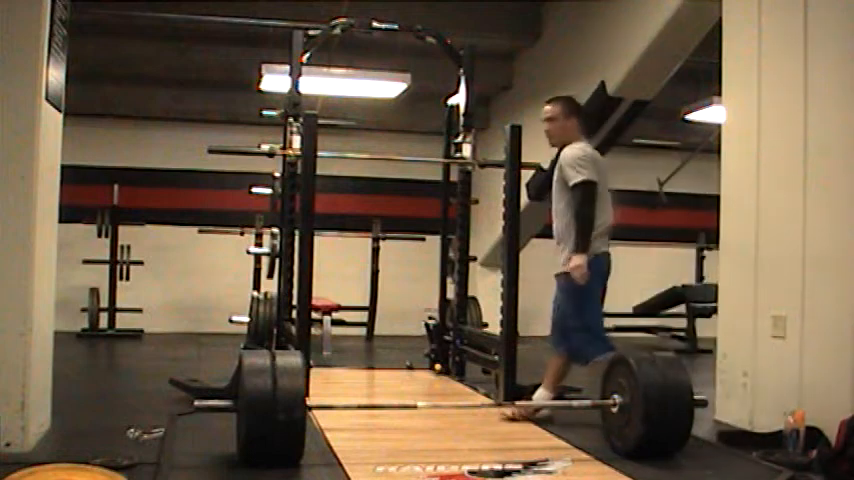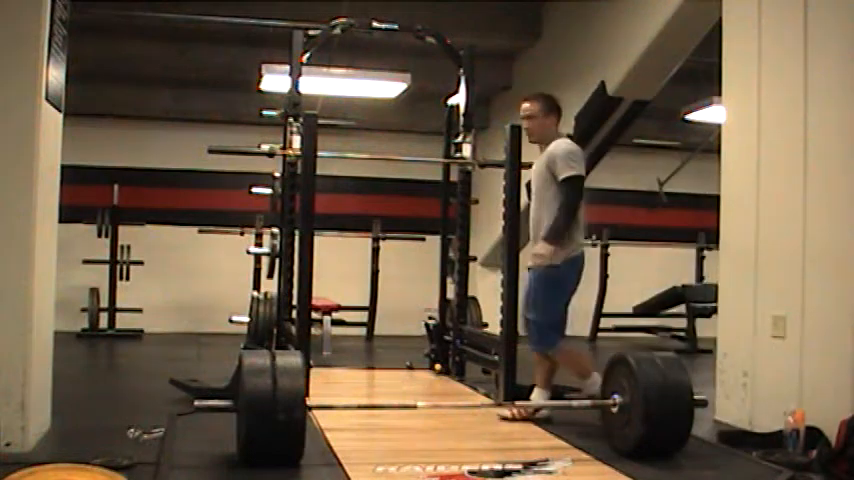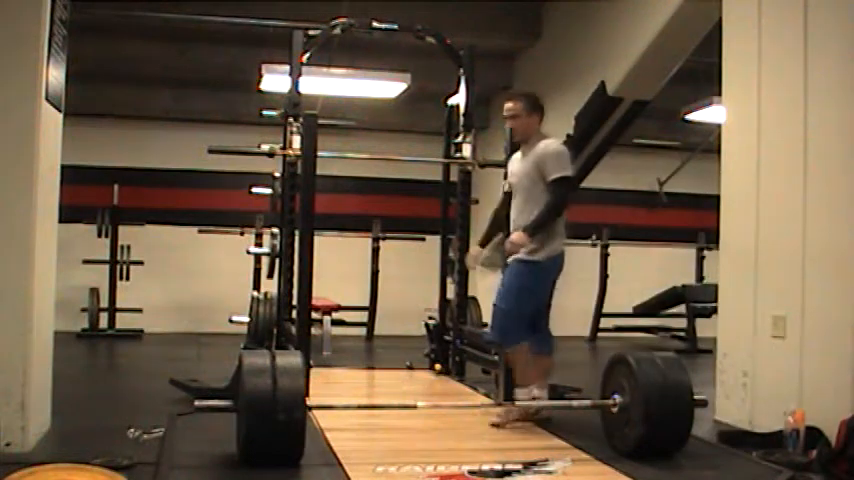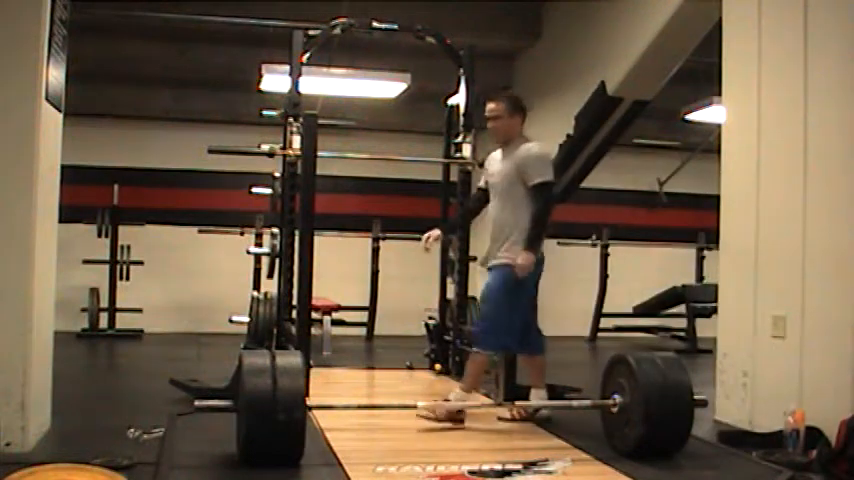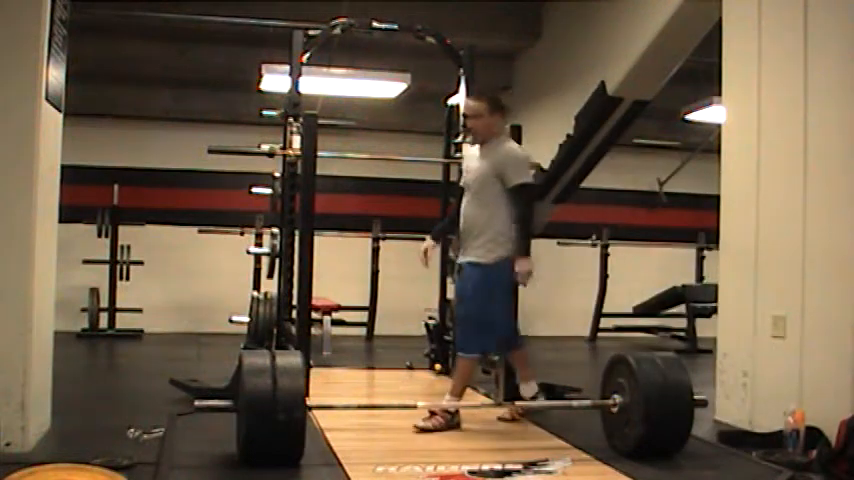
dt=0.2s
person 1, frame 1
left shoulder: (575, 154)
right shoulder: (582, 156)
left elbow: (585, 205)
left wrist: (580, 254)
left hip: (581, 263)
right hip: (584, 261)
left knee: (588, 339)
right knee: (564, 334)
right ankle: (541, 401)
person 1, frame 2
left shoulder: (563, 151)
right shoulder: (544, 156)
left elbow: (571, 200)
left wrist: (548, 241)
left hip: (556, 258)
right hip: (546, 258)
left knee: (543, 331)
right knee: (546, 332)
left ankle: (596, 386)
right ankle: (539, 401)
person 1, frame 3
left shoulder: (552, 151)
right shoulder: (516, 159)
left elbow: (560, 199)
right elbow: (506, 207)
left wrist: (527, 233)
right wrist: (484, 242)
left hip: (538, 256)
right hip: (521, 255)
left knee: (506, 324)
right knee: (534, 328)
left ankle: (528, 397)
right ankle: (539, 399)
person 1, frame 4
left shoulder: (533, 155)
right shoulder: (495, 159)
left elbow: (543, 205)
right elbow: (477, 203)
left wrist: (530, 250)
right wrist: (443, 229)
left hip: (517, 262)
right hip: (502, 259)
left knee: (488, 329)
right knee: (525, 332)
left ankle: (457, 403)
right ankle: (538, 401)
person 1, frame 5
left shoulder: (510, 155)
right shoulder: (471, 155)
left elbow: (523, 208)
left wrist: (523, 254)
right wrist: (435, 237)
left hip: (490, 260)
right hip: (470, 256)
left knee: (470, 330)
right knee: (499, 330)
left ankle: (450, 408)
right ankle: (530, 394)
